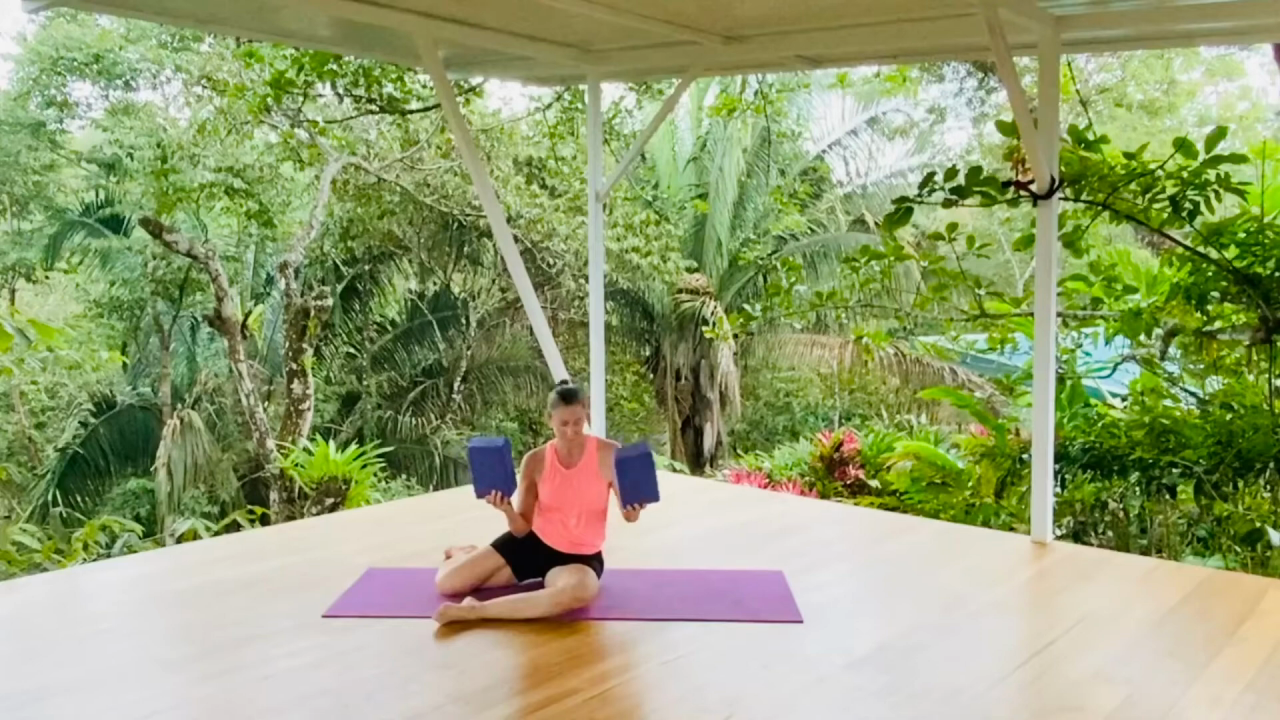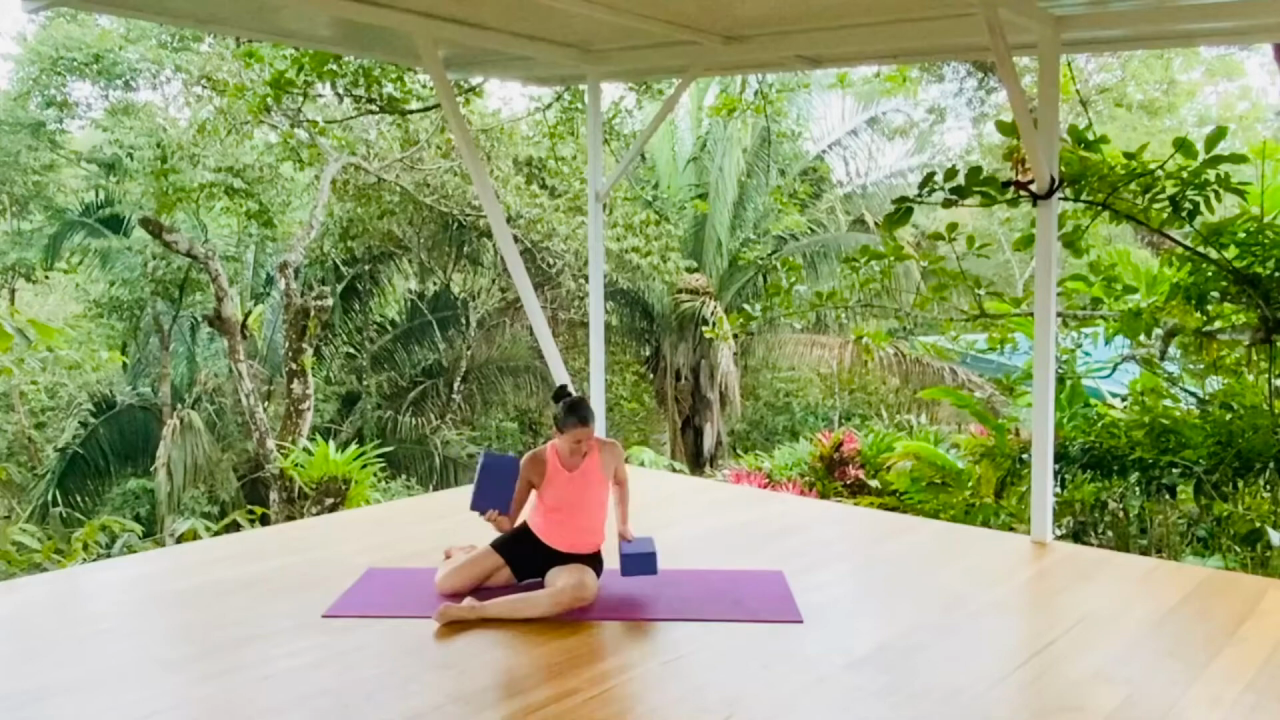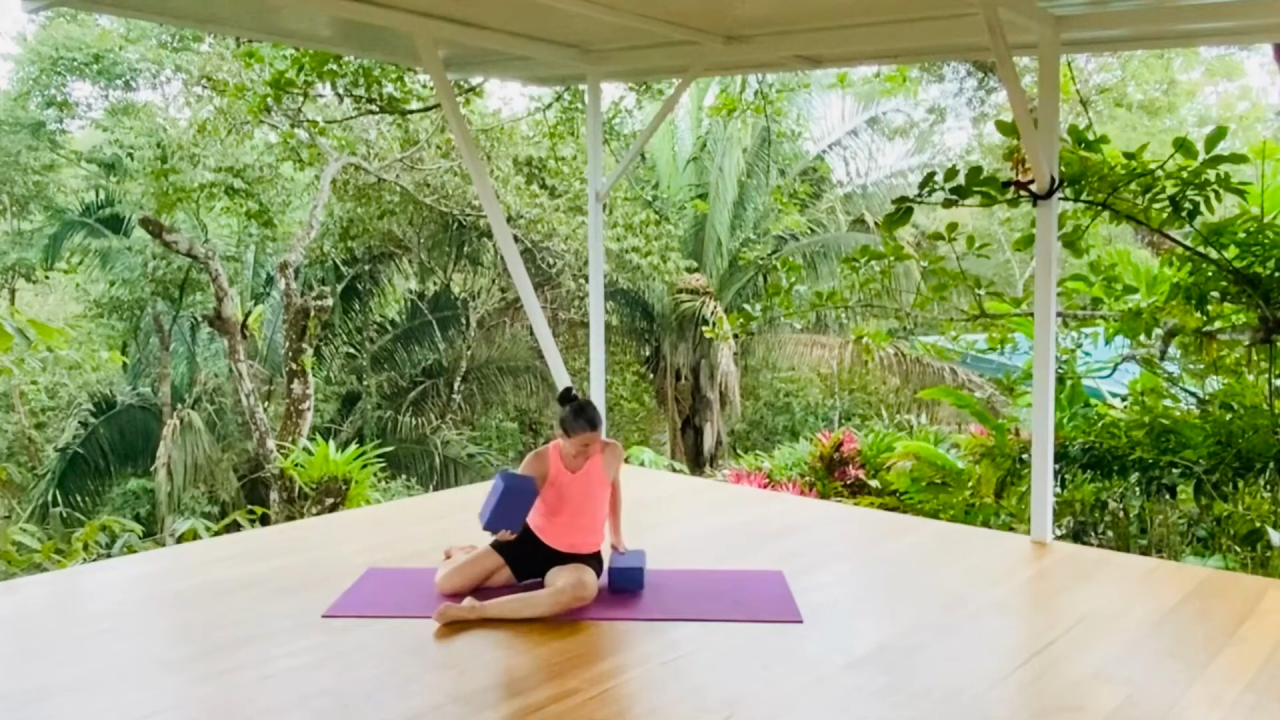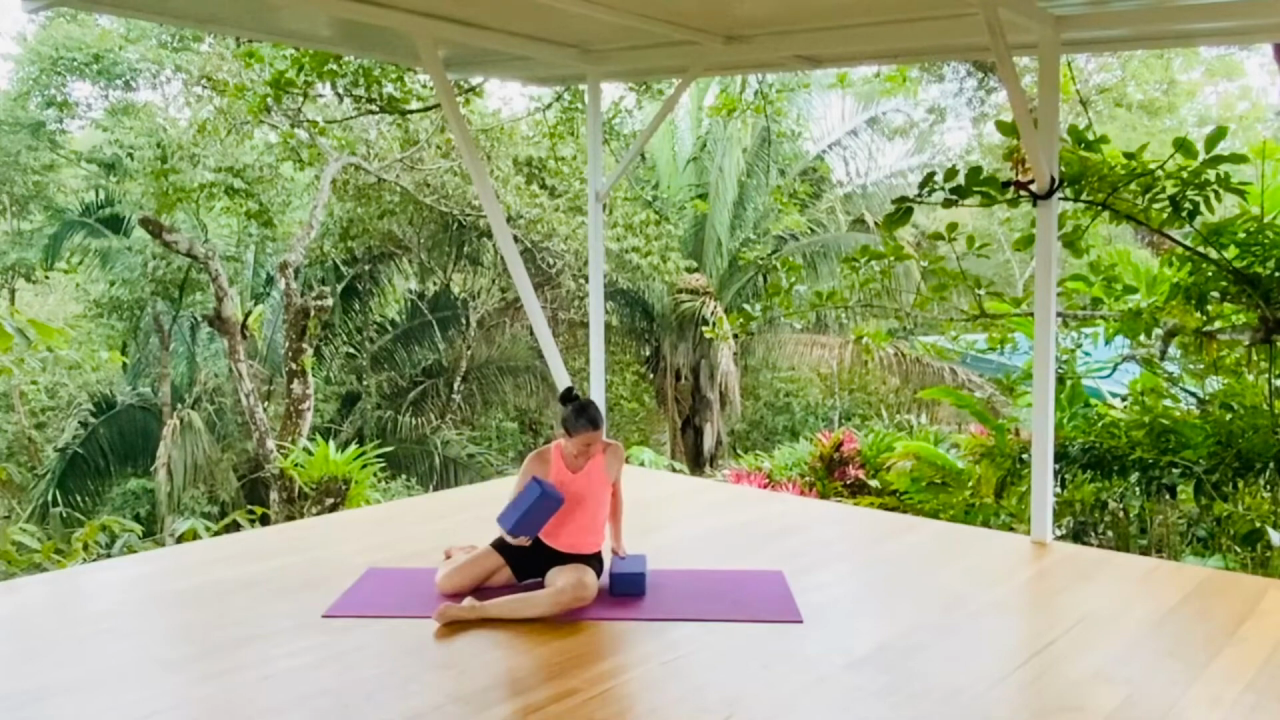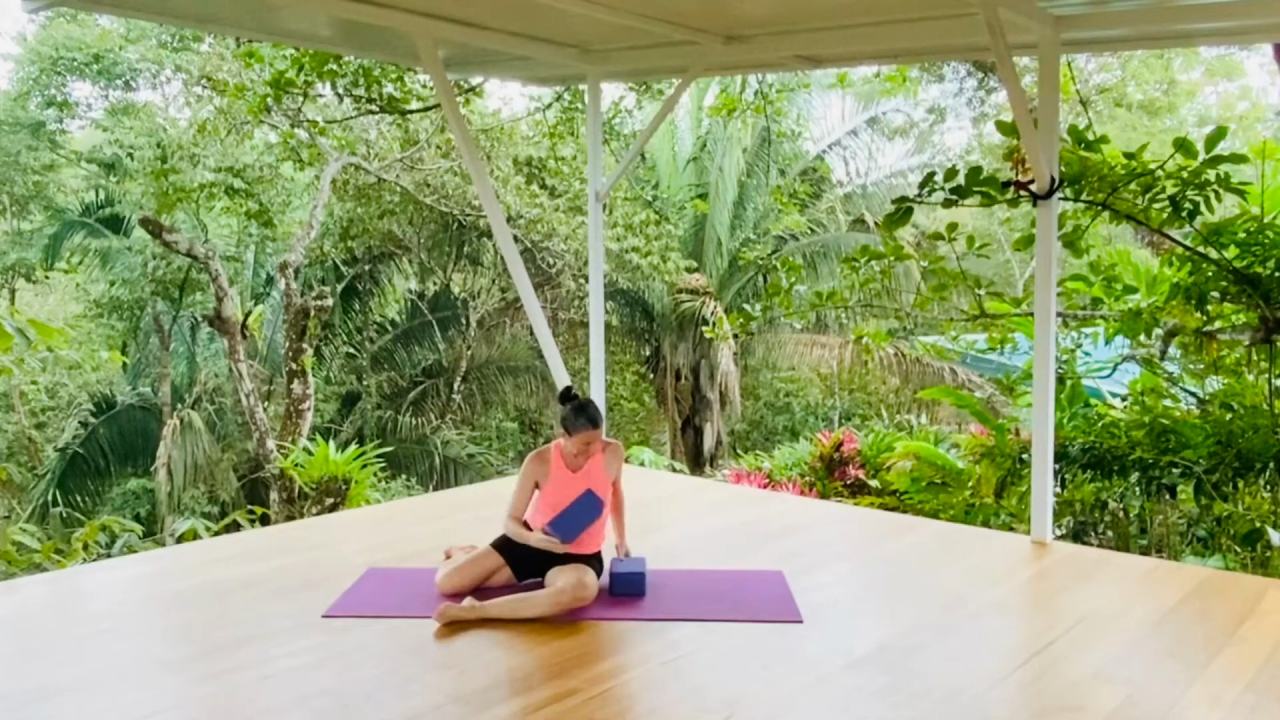
dt=0.3s
person 1, frame 1
left shoulder: (609, 454)
right shoulder: (535, 461)
left elbow: (630, 518)
right elbow: (522, 529)
left wrist: (632, 509)
right wrist: (508, 510)
left hip: (580, 557)
right hip: (533, 541)
left knee: (580, 590)
right knee: (447, 583)
left ankle: (475, 610)
right ankle: (468, 554)
person 1, frame 2
left shoulder: (610, 452)
right shoulder: (535, 462)
left elbow: (621, 482)
right elbow: (507, 523)
left wrist: (623, 525)
right wrist: (498, 521)
left hip: (579, 556)
right hip: (532, 540)
left knee: (580, 591)
right knee: (446, 582)
left ankle: (476, 610)
right ankle: (468, 553)
person 1, frame 3
left shoulder: (612, 453)
right shoulder: (538, 462)
left wrist: (616, 534)
right wrist: (502, 529)
left hip: (579, 556)
right hip: (532, 540)
left knee: (580, 590)
right knee: (446, 582)
left ankle: (475, 610)
right ankle: (468, 554)
person 1, frame 4
left shoulder: (613, 454)
right shoulder: (539, 462)
left wrist: (617, 540)
right wrist: (511, 534)
left hip: (580, 557)
right hip: (534, 542)
left knee: (581, 590)
right knee: (446, 582)
left ankle: (476, 610)
right ankle: (469, 554)
person 1, frame 5
left shoulder: (613, 453)
right shoulder: (539, 462)
right elbow: (511, 521)
left wrist: (621, 538)
right wrist: (534, 540)
left hip: (579, 557)
right hip: (535, 543)
left knee: (581, 590)
right knee: (446, 583)
left ankle: (475, 610)
right ankle: (468, 554)
